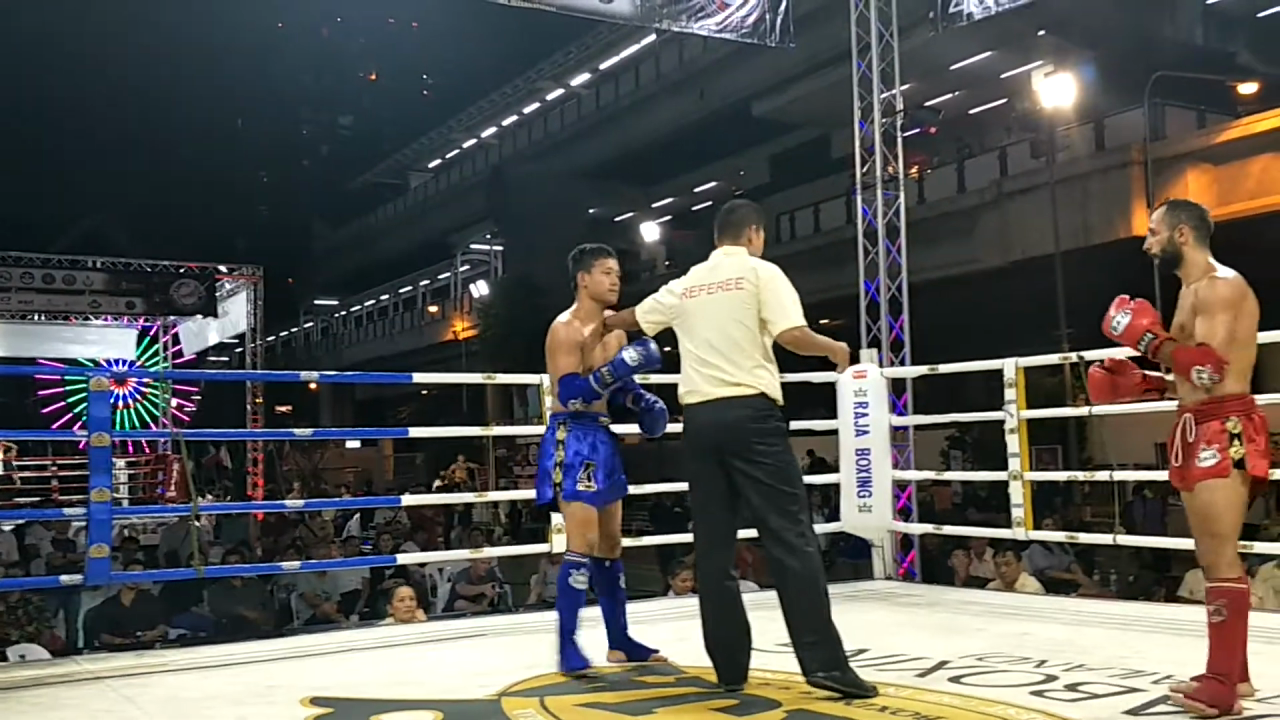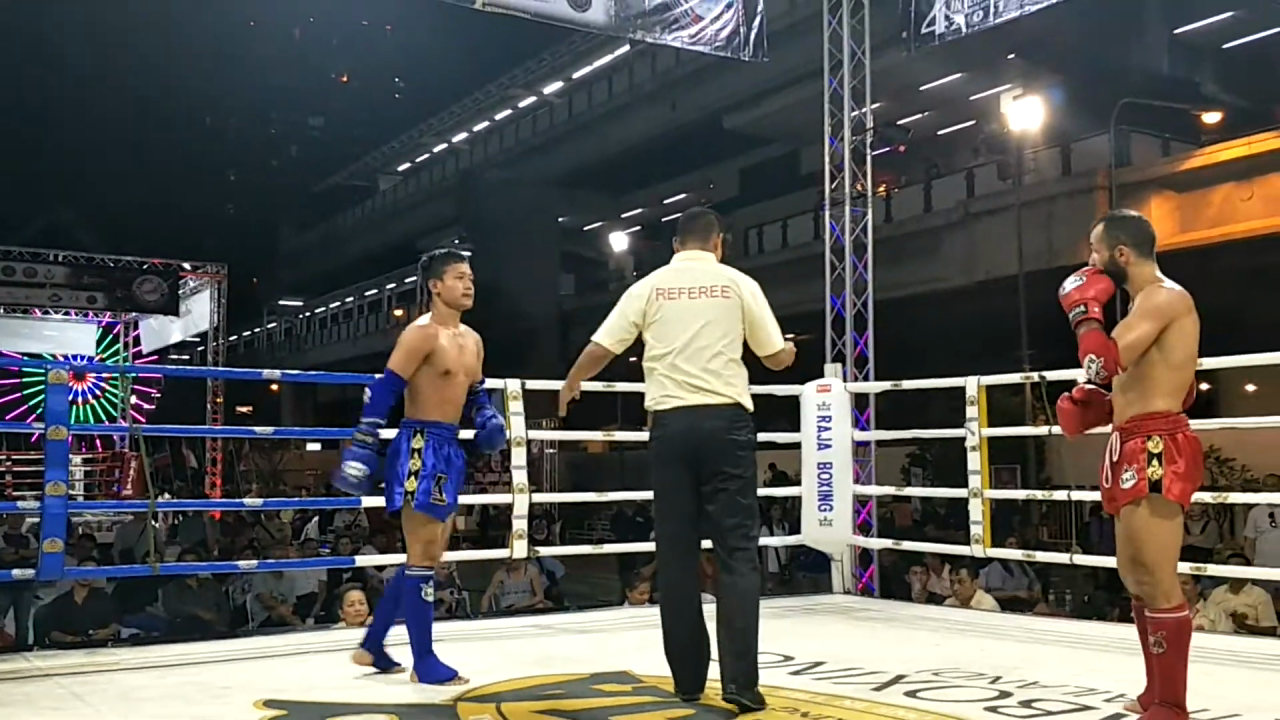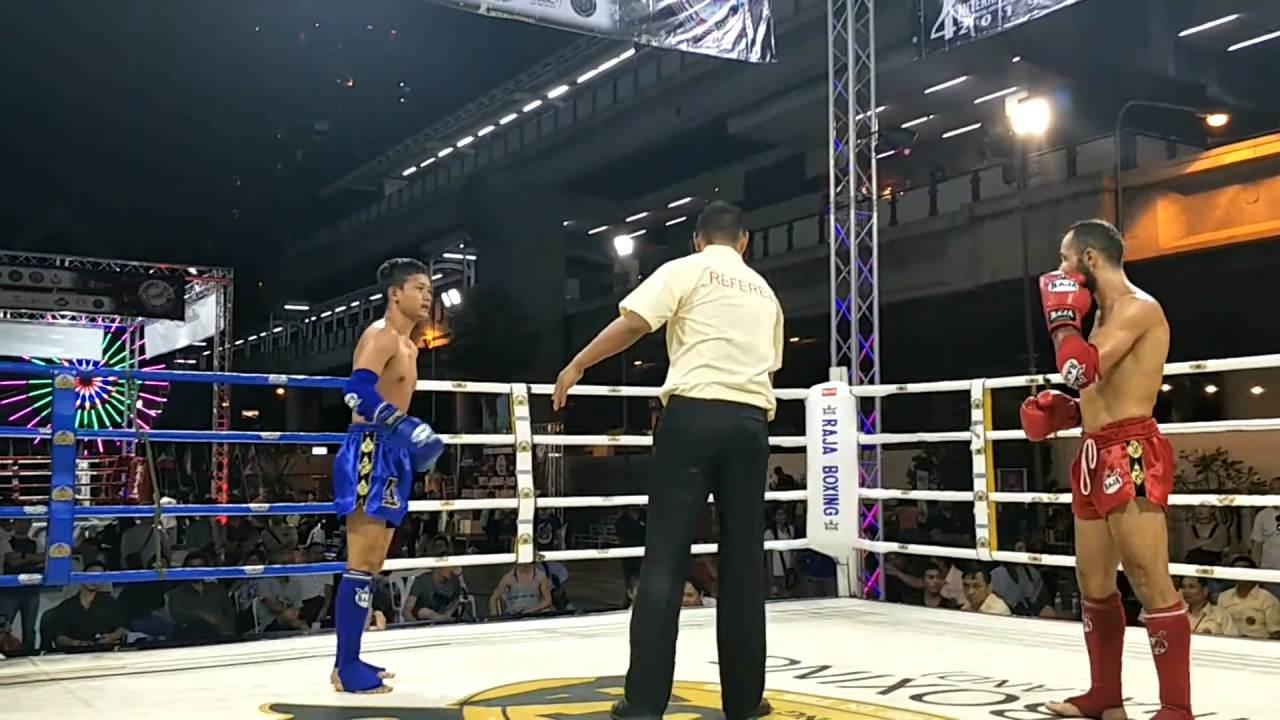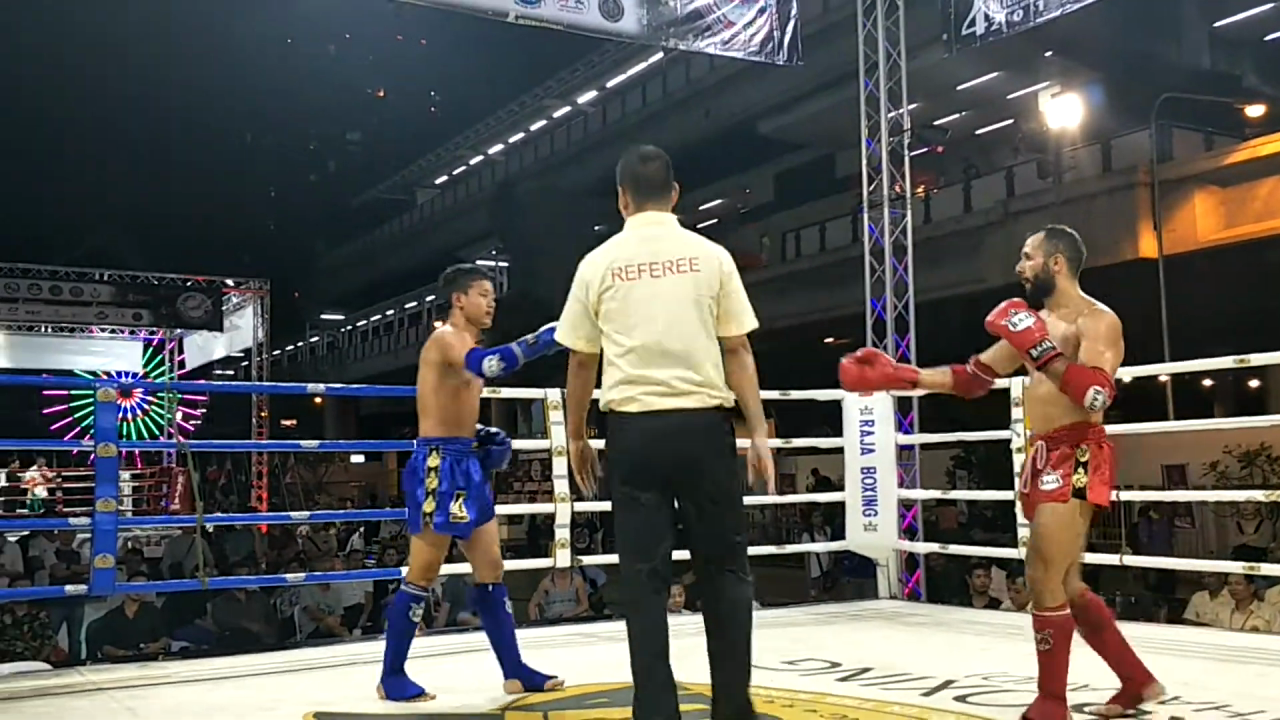
dt=0.7s
person 1, frame 1
left shoulder: (685, 286)
right shoulder: (761, 272)
left elbow: (637, 315)
right elbow: (792, 334)
left wrist: (605, 322)
right wrist: (834, 349)
left hip: (700, 419)
right hip: (750, 413)
left knee: (714, 547)
right knee: (790, 537)
left ankle: (730, 667)
right ankle: (824, 661)
person 1, frame 2
left shoulder: (648, 288)
right shoulder: (737, 284)
left elbow: (600, 350)
right elbow: (778, 358)
left wrist: (570, 384)
right wrist: (790, 351)
left hip: (670, 426)
right hip: (725, 423)
left knee: (676, 554)
right knee: (737, 550)
left ankle: (689, 677)
right ankle: (738, 677)
person 1, frame 3
left shoulder: (686, 269)
right shoulder: (763, 291)
left elbow: (634, 322)
left wrist: (576, 365)
left hip: (693, 414)
right hip: (749, 422)
left knee: (665, 554)
right knee: (742, 561)
person 1, frame 4
left shoulder: (599, 263)
right shoulder: (710, 255)
left elbow: (581, 360)
right elbow: (737, 351)
left wrist: (575, 438)
right wrist: (758, 431)
left hip: (634, 429)
right hip: (704, 425)
left knee: (643, 578)
right knee: (725, 570)
person 2, frame 1
left shoulder: (1220, 286)
right shoulder: (1191, 291)
left elbow: (1207, 367)
left wrist: (1147, 335)
right wrist: (1140, 381)
left hip: (1225, 431)
right hip: (1198, 432)
left knee: (1216, 555)
right knee: (1217, 555)
right ankle: (1233, 671)
person 2, frame 2
left shoulder: (1161, 297)
right shoulder: (1151, 301)
left elbow: (1102, 363)
left wrist: (1082, 308)
right wrist: (1107, 406)
left hip: (1154, 451)
right hip: (1135, 452)
left knee: (1157, 582)
right knee: (1137, 579)
person 2, frame 3
left shoulder: (1134, 307)
right shoulder: (1106, 312)
left elbow: (1080, 371)
left wrist: (1061, 313)
right wrist: (1069, 411)
left hip: (1129, 457)
right hip: (1096, 458)
left knee: (1150, 583)
right knee: (1093, 583)
person 2, frame 4
left shoulder: (1097, 320)
right shoulder: (1035, 323)
left elbow: (1096, 395)
right elbow: (971, 378)
left wrist: (1039, 347)
right wrist: (902, 376)
left hip: (1077, 461)
right hip: (1045, 462)
left knee: (1044, 580)
right knee: (1066, 585)
person 3, frame 1
left shoulder: (615, 329)
right shoulder: (566, 329)
right elbow: (571, 395)
left wrist: (645, 402)
right wrist: (618, 368)
left hip: (601, 438)
right hip: (570, 440)
left knee: (610, 545)
right knee: (583, 545)
left ankle: (621, 642)
right ankle: (567, 644)
person 3, frame 2
left shoulder: (472, 340)
right shoulder: (421, 334)
left elbow: (475, 392)
right elbow: (383, 391)
left wrist: (489, 418)
right wrist: (360, 449)
left hip: (449, 450)
right hip: (420, 447)
left knee: (424, 558)
right knee: (422, 560)
left ankle: (372, 645)
right ankle: (424, 660)
person 3, frame 3
left shoulder: (407, 345)
right shoulder: (380, 335)
right elbow: (356, 390)
left wrist: (414, 434)
right wrist: (403, 426)
left hip: (389, 455)
right hip: (368, 451)
left knee: (370, 566)
right knee: (363, 564)
left ankle: (349, 659)
right ankle: (348, 667)
person 3, frame 4
left shoulder: (467, 348)
right shoulder: (446, 339)
right elbow: (487, 365)
left wrist: (485, 436)
right wrist: (539, 341)
left hip: (468, 465)
right hip: (439, 464)
left knee: (490, 573)
right knee: (422, 576)
left ankle: (515, 672)
right ankle: (391, 675)
